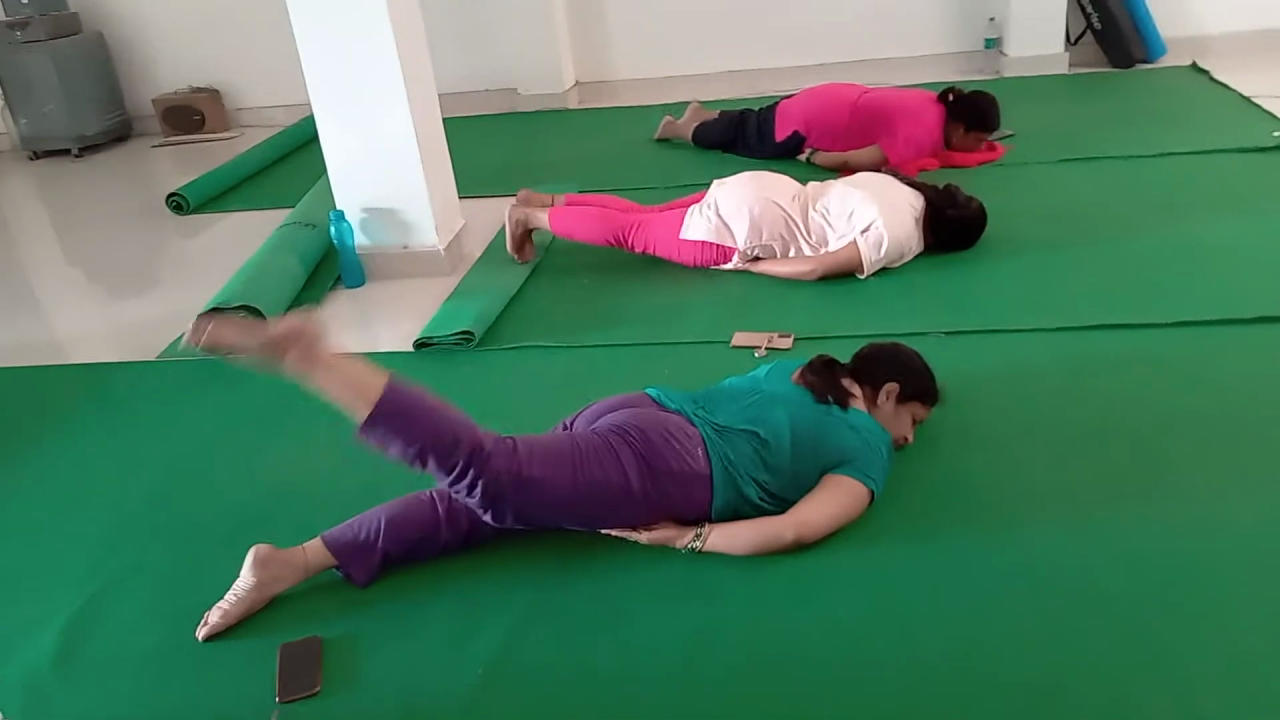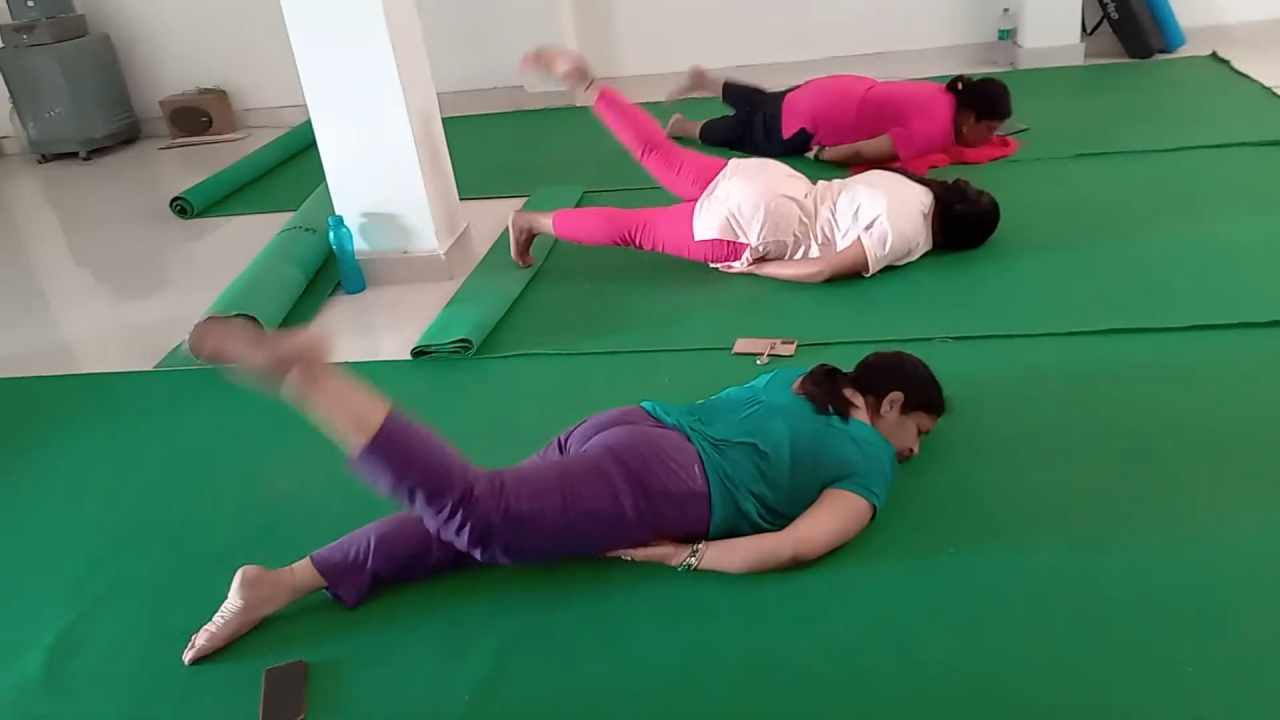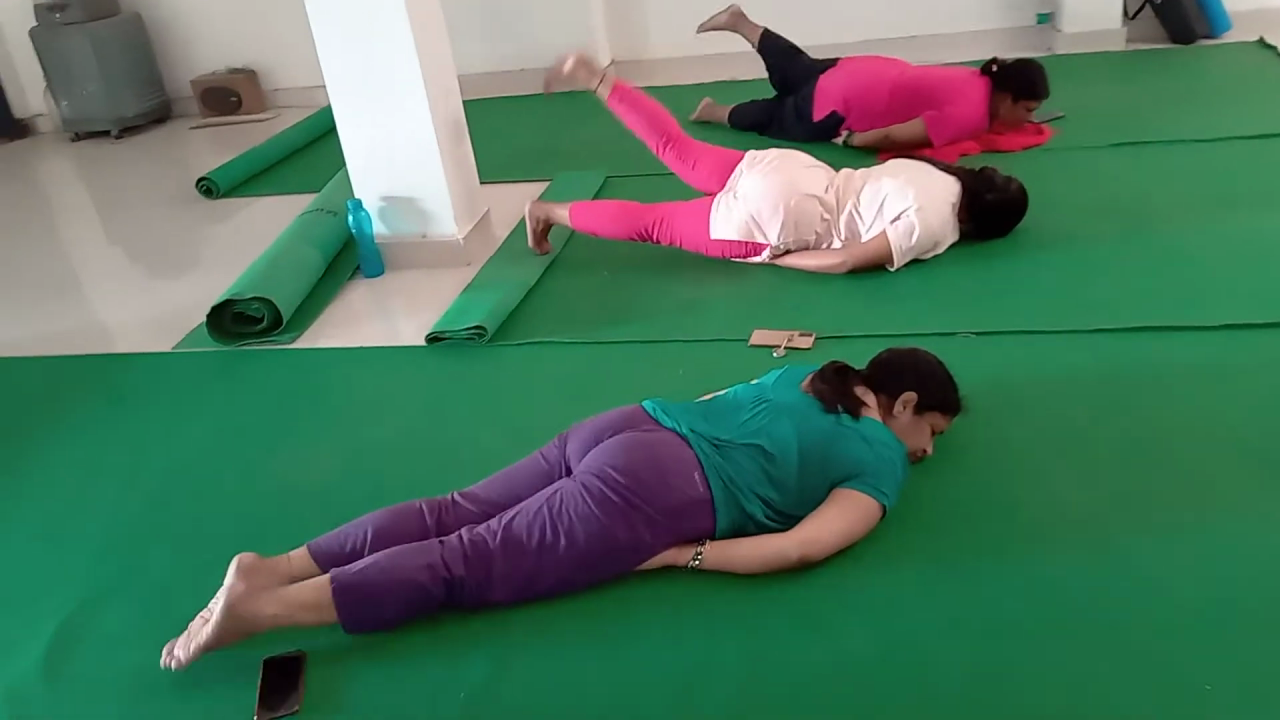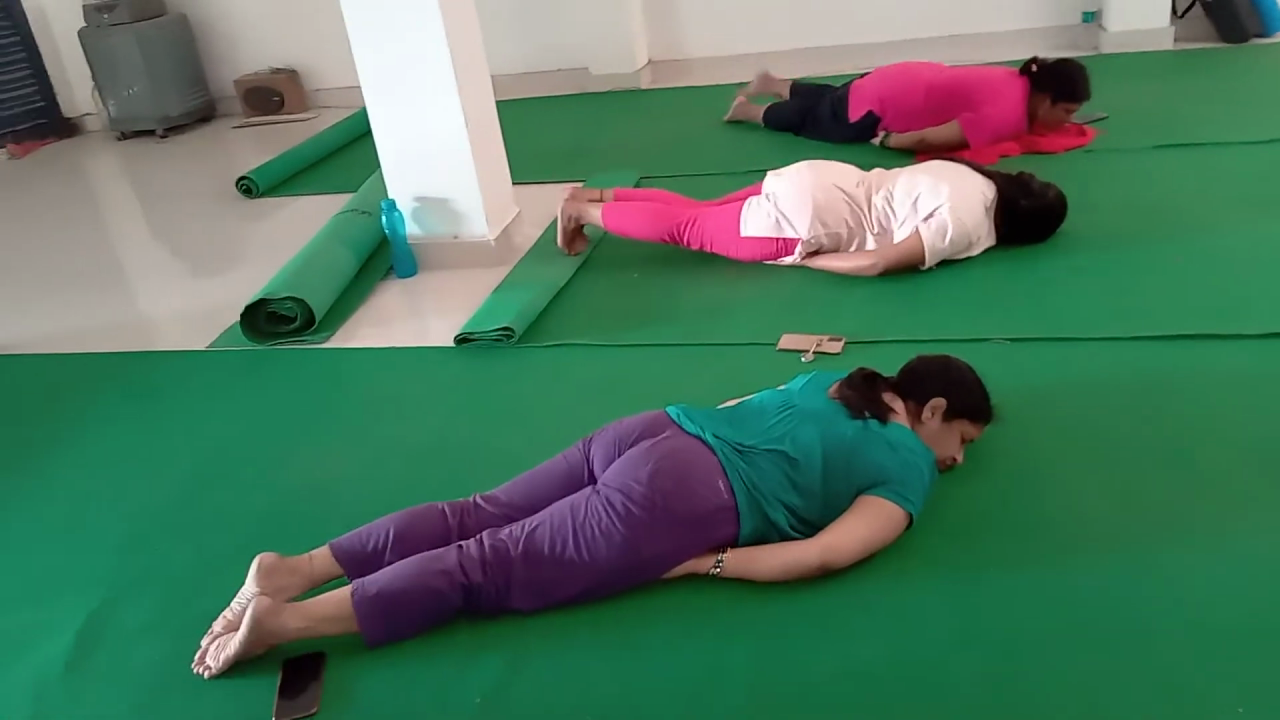
dt=0.4s
person 1, frame 1
left shoulder: (799, 372)
right shoulder: (867, 453)
right elbow: (795, 530)
right wrist: (686, 537)
left hip: (631, 409)
right hip: (662, 464)
left knee: (466, 509)
right knee: (488, 478)
left ankle: (286, 564)
right ankle: (299, 350)
person 1, frame 2
left shoulder: (801, 382)
right shoulder: (868, 469)
right elbow: (795, 544)
right wrist: (679, 554)
left hip: (624, 423)
right hip: (655, 479)
left knee: (451, 525)
right knee: (475, 514)
left ankle: (279, 584)
right ankle: (303, 370)
person 1, frame 3
left shoulder: (812, 378)
right shoulder: (882, 465)
right elbow: (803, 546)
right wrist: (686, 553)
left hip: (624, 426)
right hip: (654, 491)
left knee: (454, 516)
right knee: (468, 565)
left ankle: (270, 568)
right ankle: (261, 609)
person 1, frame 4
left shoulder: (839, 384)
right shoulder: (907, 473)
right elbow: (825, 555)
right wrist: (708, 561)
left hip: (649, 431)
right hip: (678, 500)
left knee: (476, 518)
right knee: (490, 569)
left ankle: (292, 568)
right ankle: (284, 619)
person 2, frame 1
left shoulder: (904, 189)
right shoulder: (898, 238)
right elbow: (817, 268)
right wrist: (752, 265)
left hip: (760, 192)
right hip: (746, 229)
left knee: (642, 218)
right knee: (633, 232)
left ankle: (546, 201)
right ankle: (532, 215)
person 2, frame 2
left shoulder: (911, 187)
right shoulder: (906, 236)
right elbow: (822, 270)
right wrist: (753, 268)
left hip: (766, 183)
right hip: (753, 226)
left knee: (657, 153)
right knee: (636, 230)
left ankle: (580, 77)
right ankle: (533, 224)
person 2, frame 3
left shoulder: (935, 172)
right shoulder: (932, 227)
right elbow: (845, 261)
right wrist: (773, 257)
left hip: (787, 170)
right hip: (773, 215)
left knee: (675, 149)
right knee: (655, 226)
left ankle: (589, 75)
right ankle: (552, 211)
person 2, frame 4
left shoulder: (974, 177)
right shoulder: (967, 226)
right elbow: (880, 262)
right wrist: (811, 261)
left hip: (821, 181)
right hip: (807, 219)
left knee: (696, 210)
right knee: (689, 228)
left ankle: (595, 195)
right ankle: (586, 212)
person 3, frame 1
left shoulder: (938, 104)
right shoulder: (923, 139)
right elbow: (849, 161)
right wrist: (810, 157)
left hip: (833, 101)
right hip: (805, 123)
left knee: (753, 125)
right knee: (742, 135)
left ankle: (702, 114)
right ankle: (680, 129)
person 3, frame 2
left shoulder: (949, 98)
right shoulder: (935, 131)
right elbow: (859, 153)
right wrist: (819, 153)
left hip: (839, 94)
right hip: (810, 119)
left knee: (763, 108)
right knee: (747, 134)
left ankle: (702, 79)
right ankle: (687, 127)
person 3, frame 3
left shoulder: (983, 81)
right shoulder: (969, 116)
right elbow: (891, 137)
right wrist: (848, 140)
left hip: (866, 74)
right hip: (837, 105)
left knee: (797, 71)
right knee: (775, 119)
left ankle: (738, 21)
right ankle: (717, 112)
person 3, frame 4
left shoulder: (1022, 82)
right shoulder: (1008, 117)
right elbow: (927, 140)
right wrist: (886, 140)
left hip: (903, 82)
right hip: (876, 107)
left knee: (828, 102)
right knee: (811, 119)
left ankle: (771, 84)
right ankle: (751, 110)
